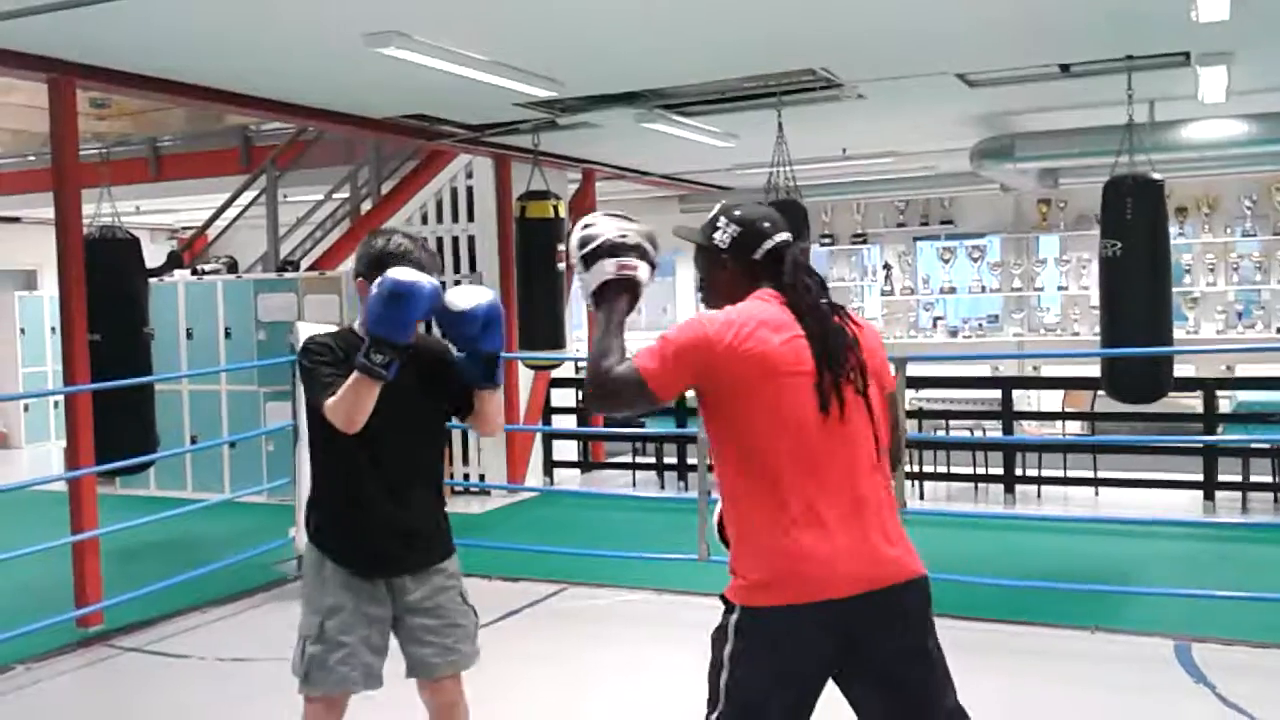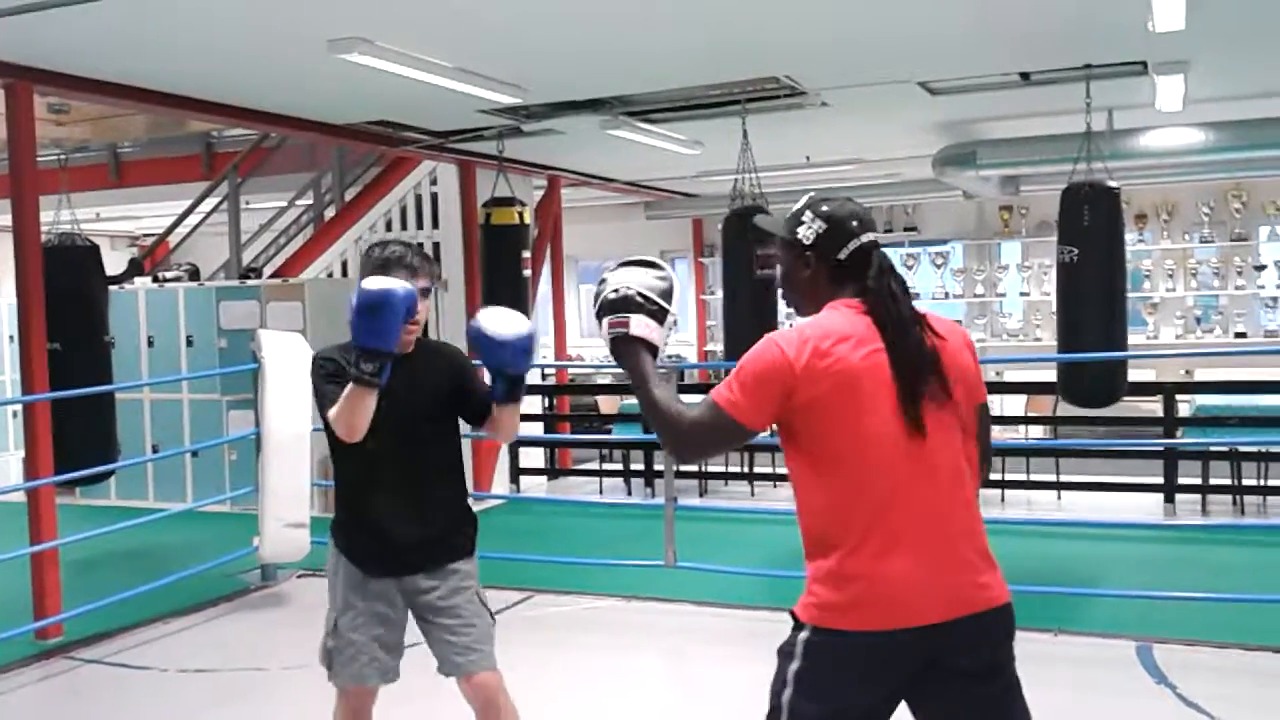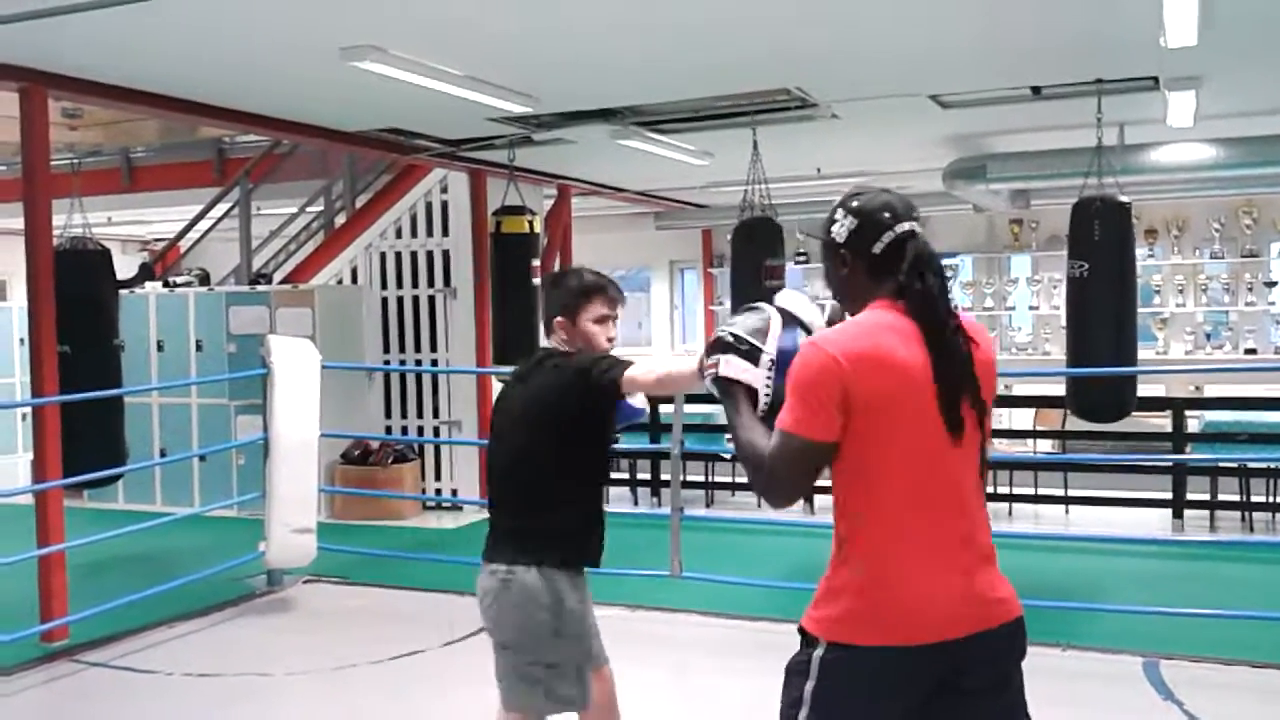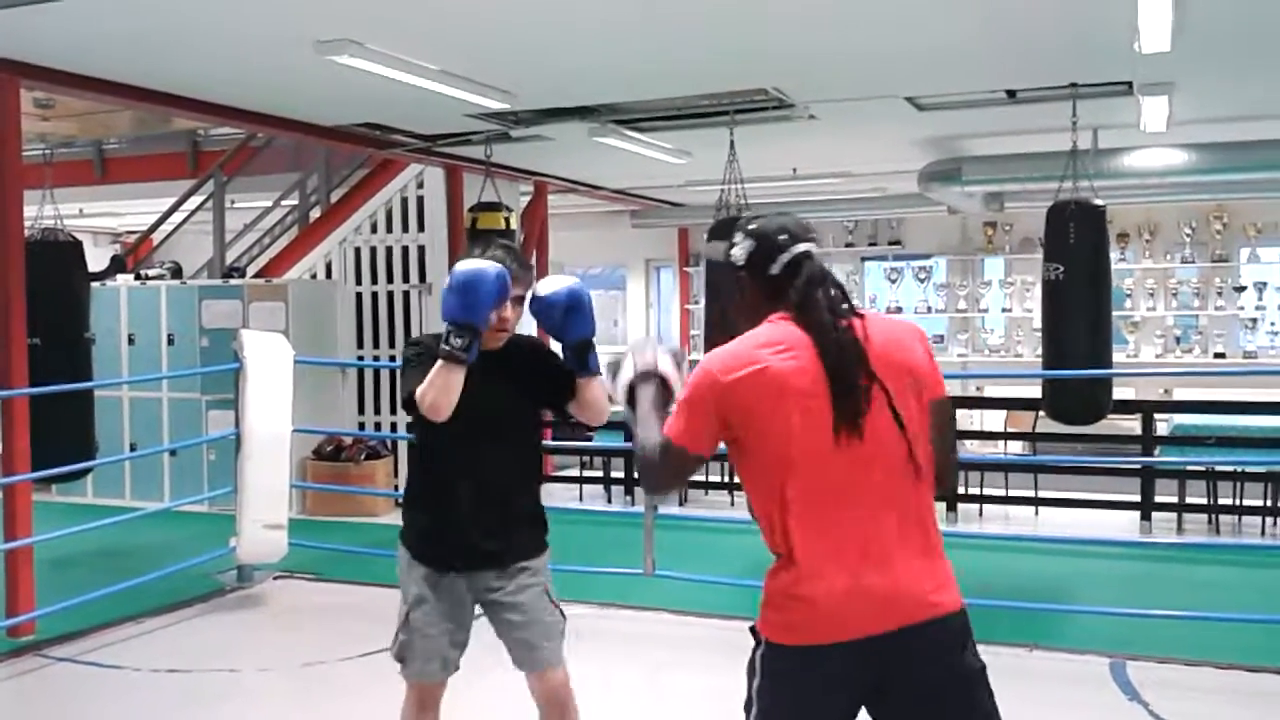
dt=1s
person 1, frame 1
left shoulder: (713, 337)
right shoulder: (858, 334)
left elbow: (604, 392)
right elbow: (893, 449)
left wrist: (612, 296)
left hip: (783, 596)
right hip: (891, 583)
person 1, frame 2
left shoulder: (790, 354)
right shoulder: (951, 340)
left elbow: (685, 441)
left wrist: (635, 347)
left hip: (855, 620)
right hip: (971, 607)
person 1, frame 3
left shoulder: (833, 355)
right shoulder: (973, 344)
left elbow: (779, 486)
left wrist: (736, 390)
left hip: (871, 632)
right hip: (984, 620)
person 1, frame 4
left shoulder: (729, 370)
right shoulder: (906, 339)
left elbow: (657, 475)
right elbow: (942, 474)
left wrist: (645, 396)
left hip: (809, 631)
right hip: (927, 617)
person 2, frame 1
left shoulder: (434, 355)
right shoulder: (323, 353)
left elbow: (488, 424)
right elbow: (347, 419)
left wrist: (484, 352)
right wrist: (383, 347)
left hip: (427, 554)
right hip: (345, 557)
person 2, frame 2
left shoulder: (445, 361)
right shoulder: (334, 364)
left elbow: (501, 430)
right elbow: (349, 429)
left wrist: (509, 382)
right wrist: (371, 354)
left hip: (443, 553)
right hip: (364, 557)
person 2, frame 3
left shoulder: (535, 378)
right shoulder: (572, 372)
right elbow: (659, 376)
left wrist: (596, 429)
left hip: (549, 566)
right hip: (533, 572)
left knee: (596, 683)
person 2, frame 4
left shoulder: (532, 357)
right shoulder: (427, 352)
left elbow: (595, 413)
right elbow: (435, 409)
left wrist: (580, 344)
right wrist: (460, 334)
left hip: (516, 553)
right hip: (434, 553)
